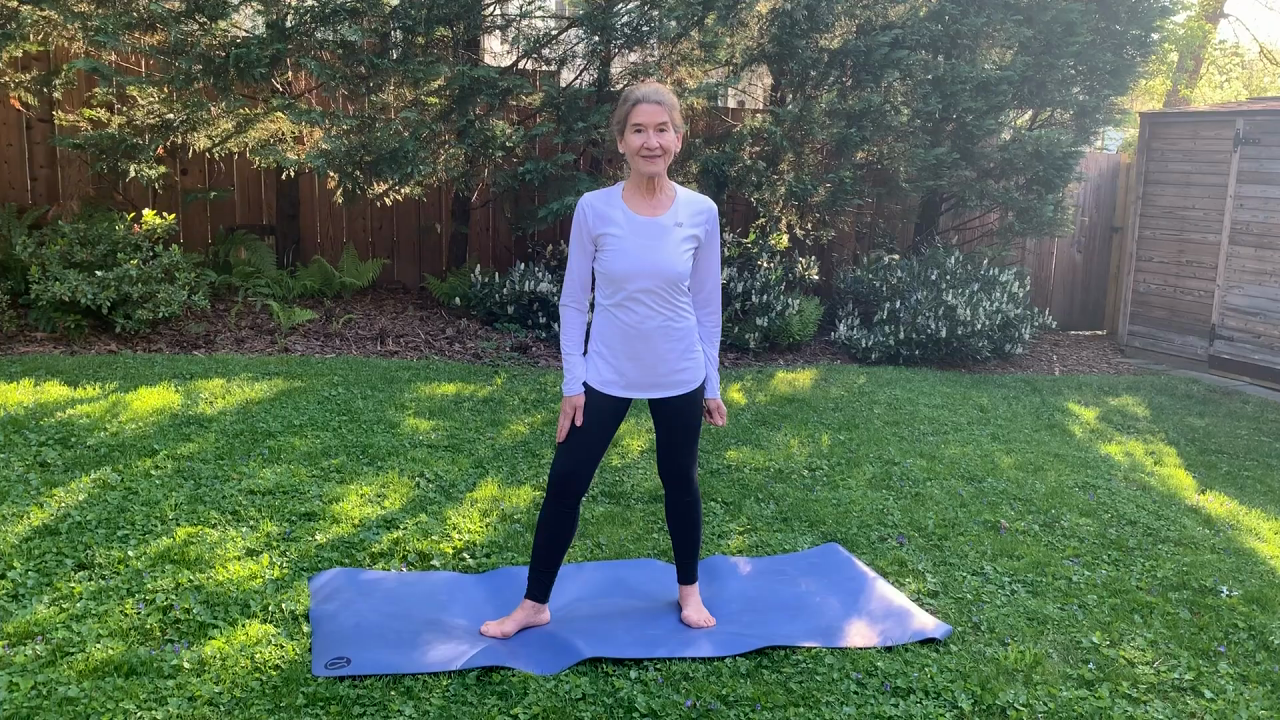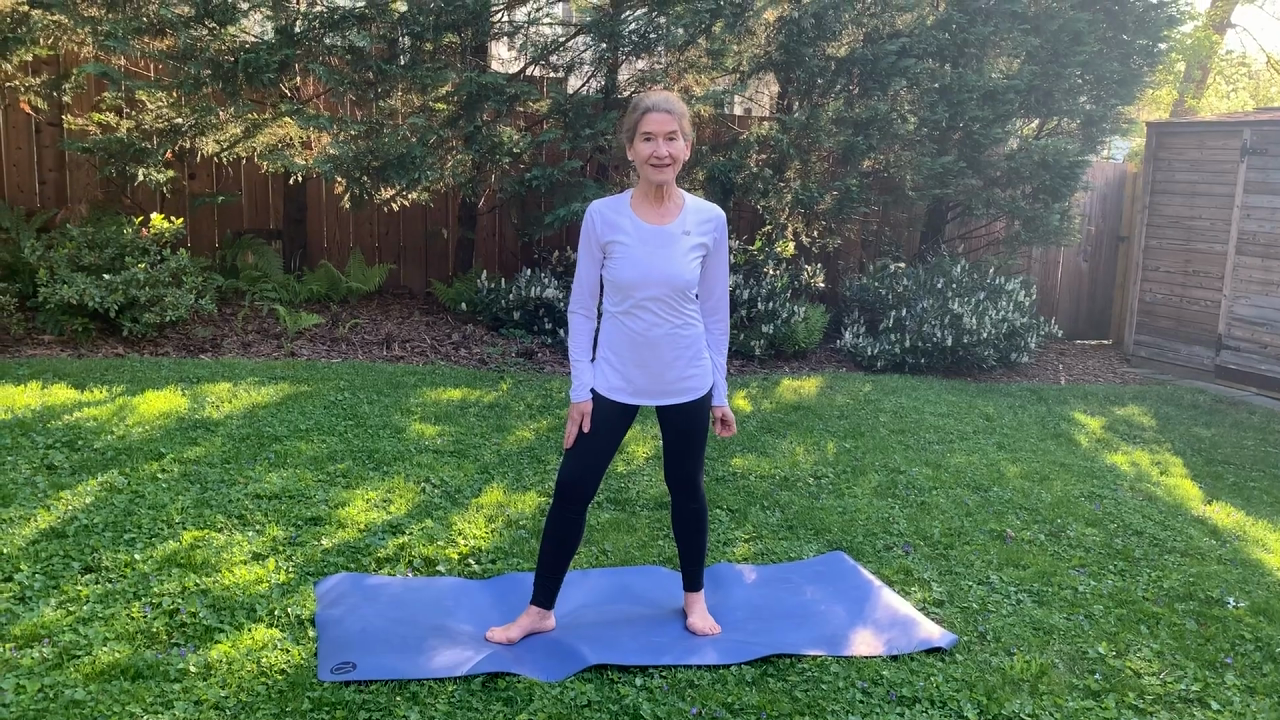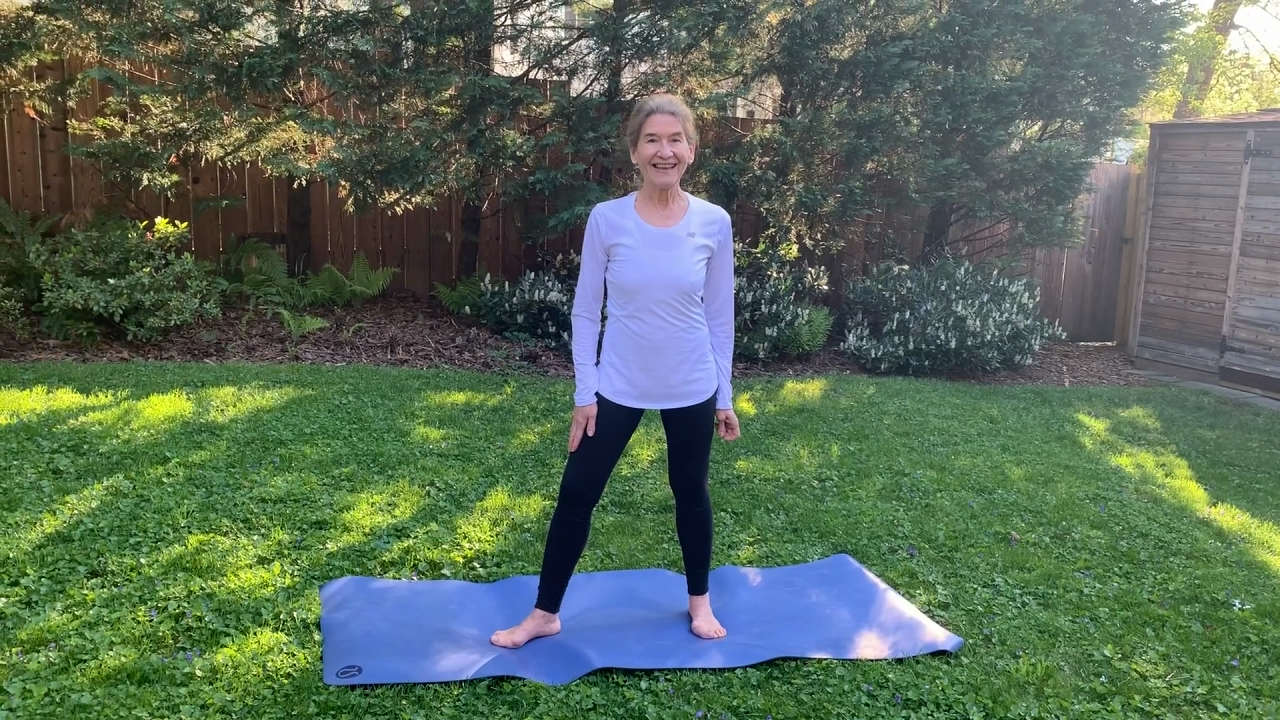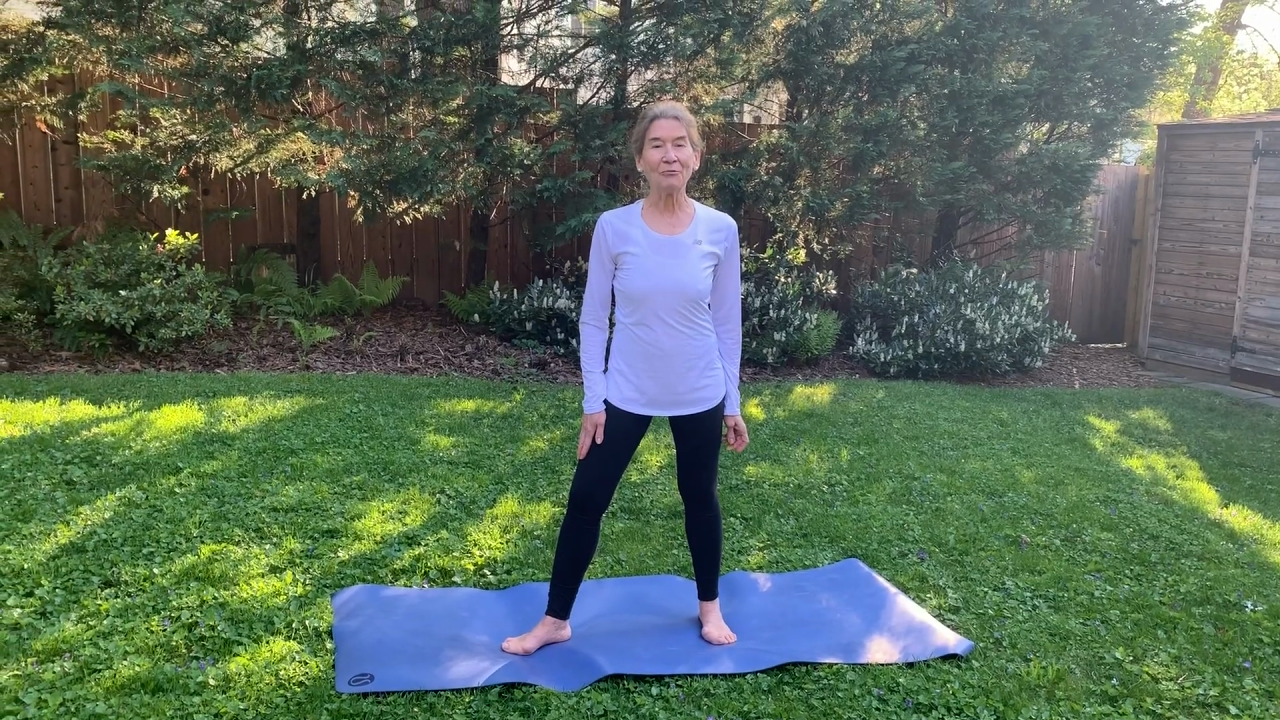
dt=0.5s
person 1, frame 1
left shoulder: (701, 212)
right shoulder: (594, 209)
left elbow: (707, 304)
right elbow: (573, 301)
left wrist: (712, 384)
right wrist: (572, 383)
left hip: (678, 377)
right hip: (606, 376)
left knee: (680, 481)
right knee: (565, 482)
left ankle: (689, 590)
right ankle: (535, 603)
person 1, frame 2
left shoulder: (709, 220)
right shoulder: (602, 216)
left elbow: (715, 312)
right elbow: (582, 307)
left wrist: (720, 393)
right wrist: (580, 389)
left hip: (686, 385)
right hip: (615, 383)
left knee: (686, 490)
right knee: (572, 489)
left ankle: (694, 597)
right ankle: (540, 609)
person 1, frame 3
left shoulder: (714, 223)
right shoulder: (607, 219)
left elbow: (720, 315)
right elbow: (585, 311)
left wrist: (725, 396)
right wrist: (584, 392)
left hip: (691, 388)
right hip: (619, 386)
left knee: (691, 492)
right knee: (576, 492)
left ankle: (699, 600)
right ankle: (545, 613)
person 1, frame 4
left shoulder: (720, 229)
right shoulder: (613, 227)
left elbow: (727, 322)
right elbow: (594, 319)
left wrist: (732, 403)
right wrist: (593, 400)
left hip: (698, 395)
right hip: (626, 394)
left knee: (700, 499)
right knee: (585, 500)
left ankle: (709, 606)
right ankle: (556, 619)
